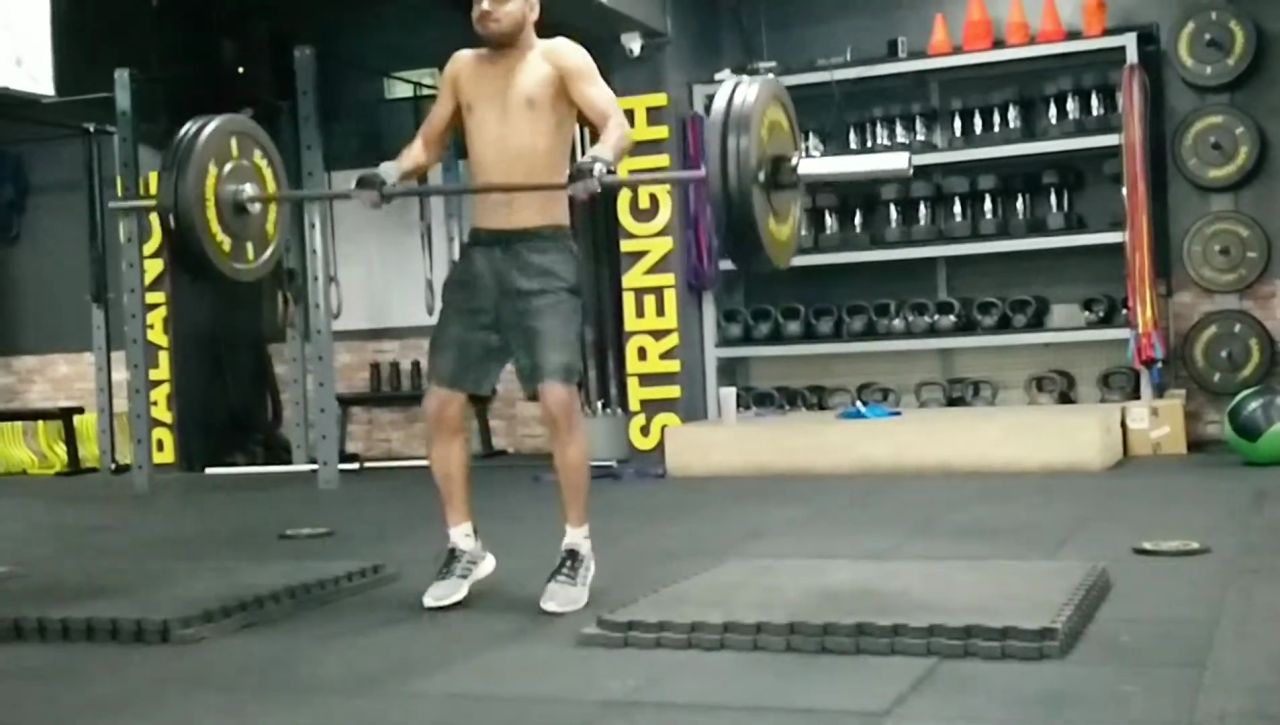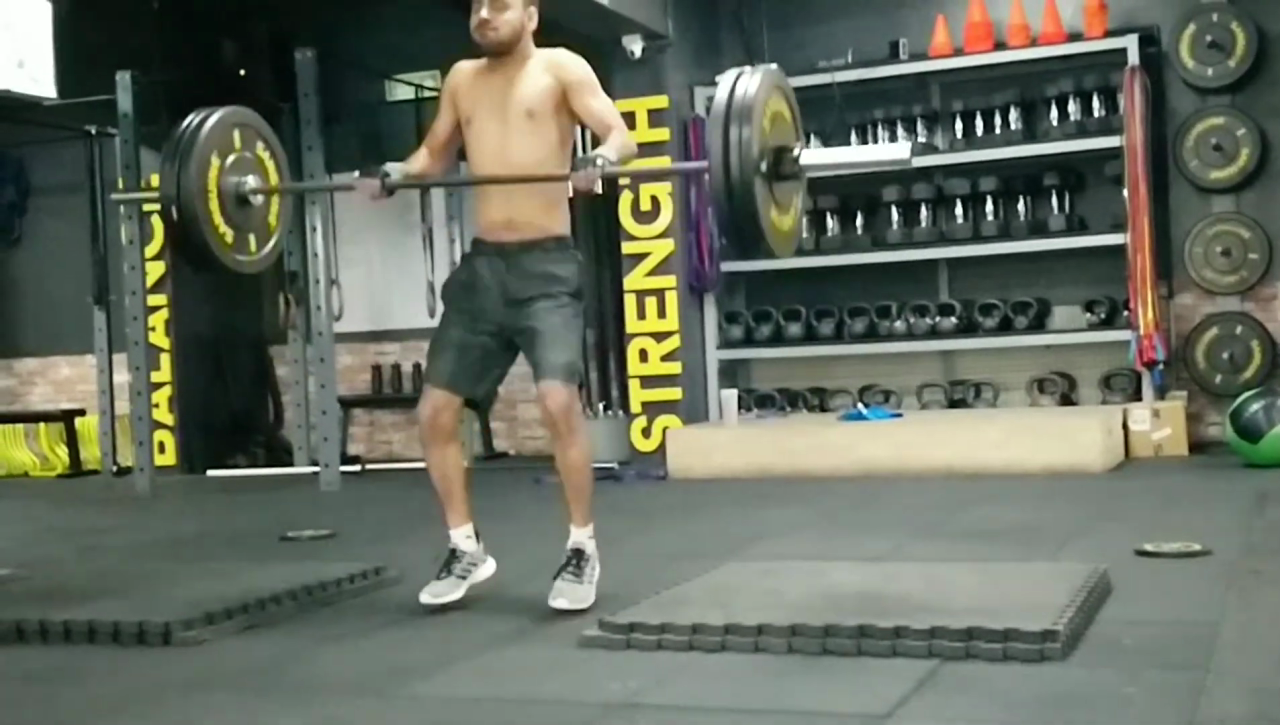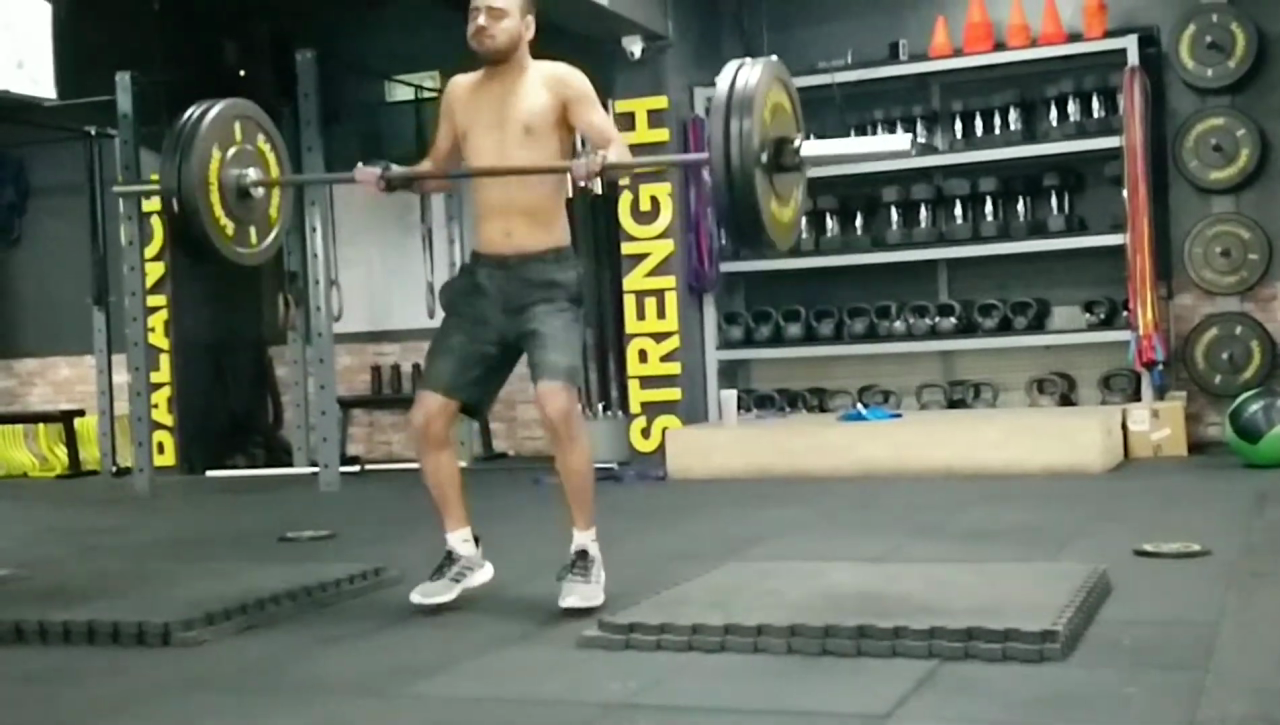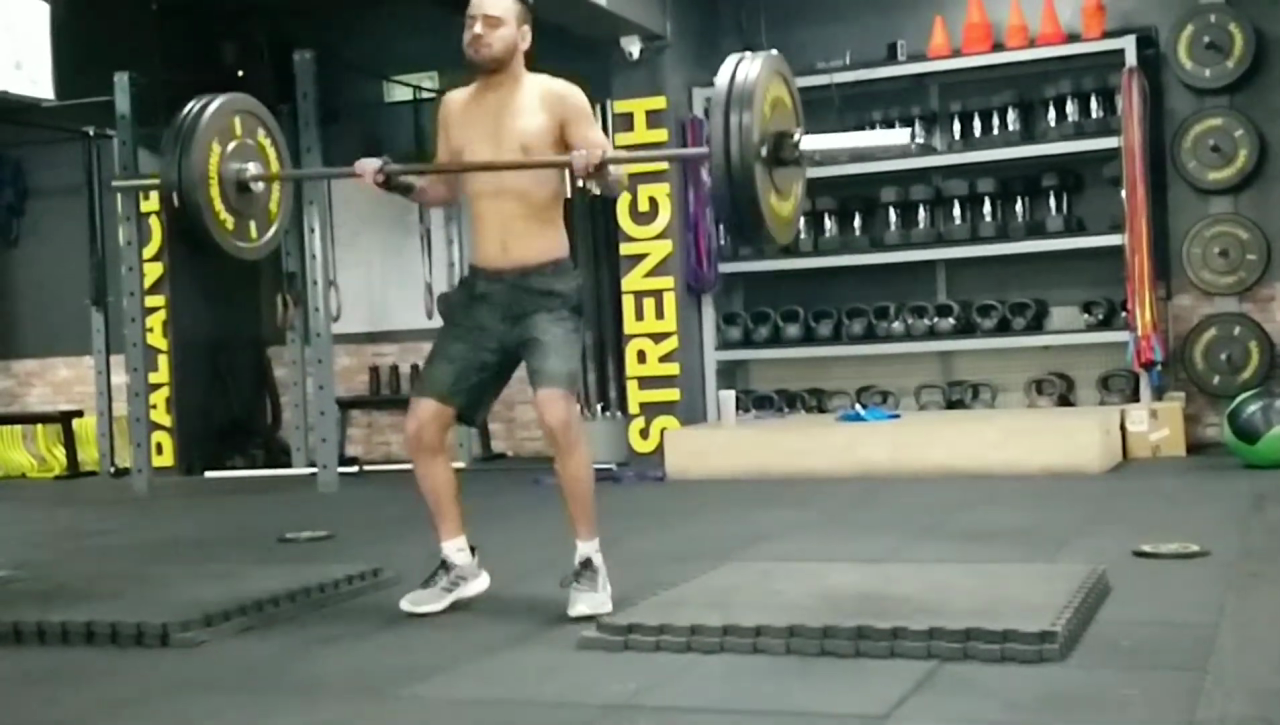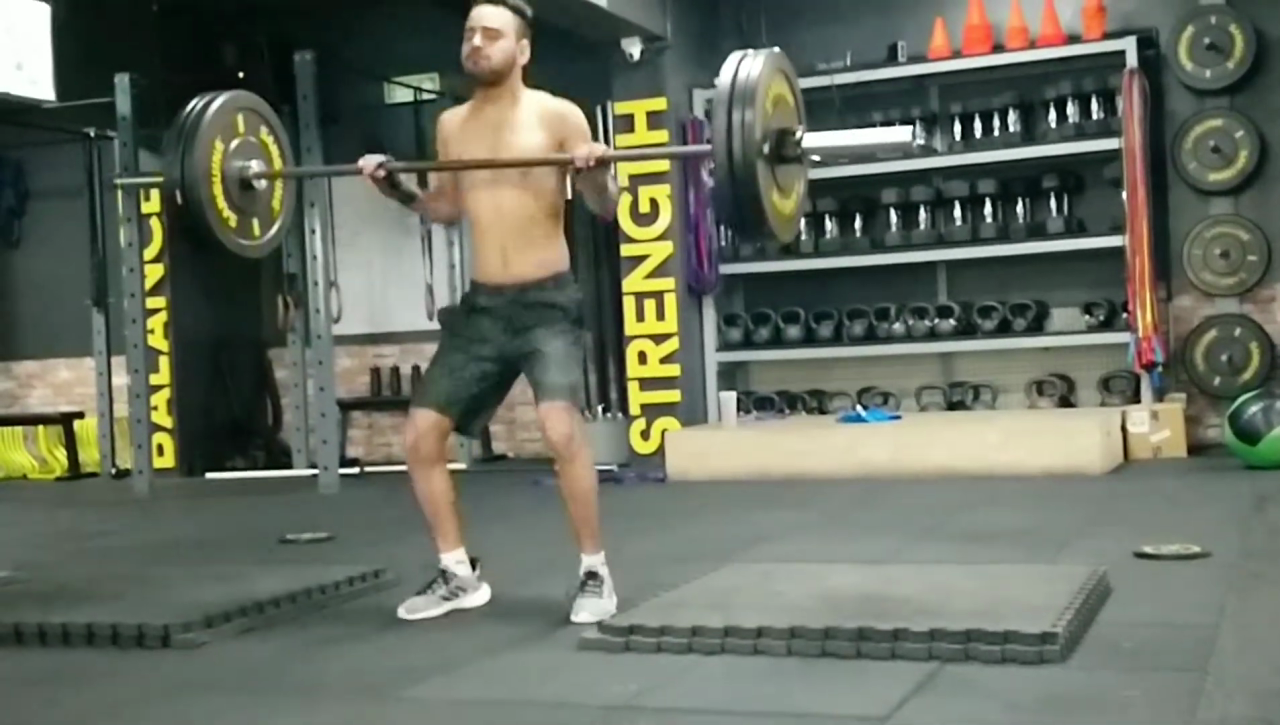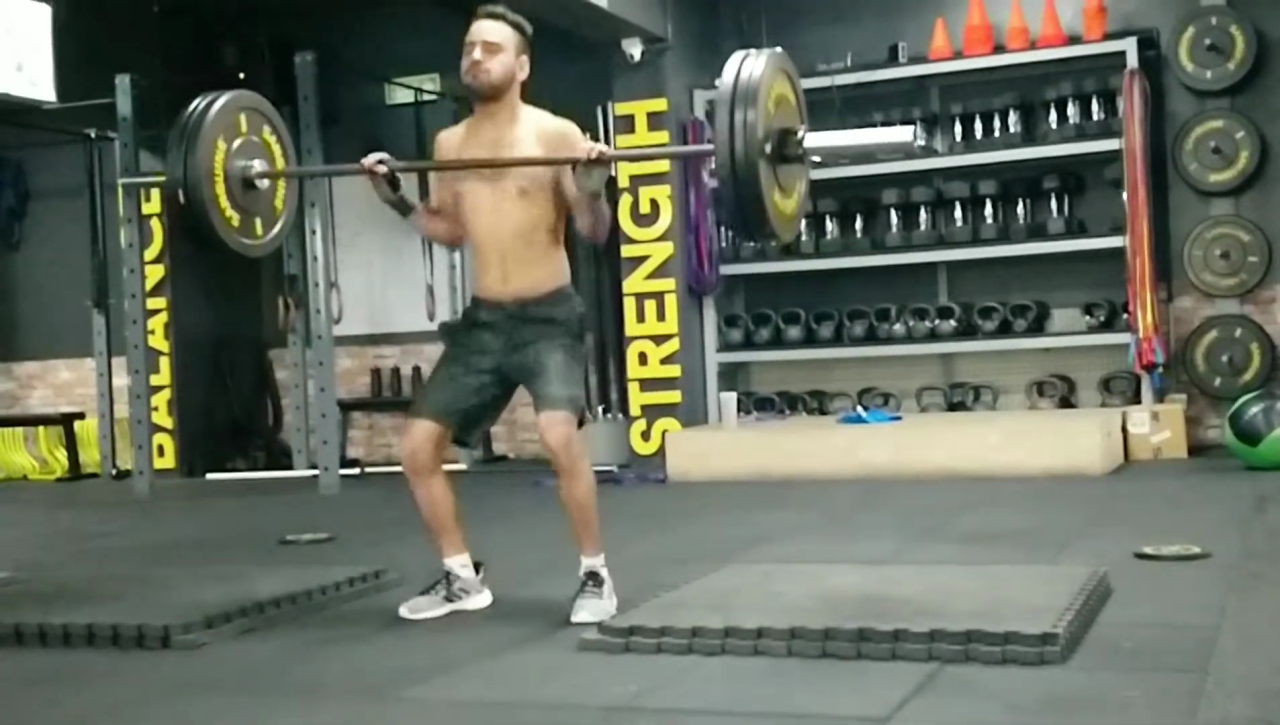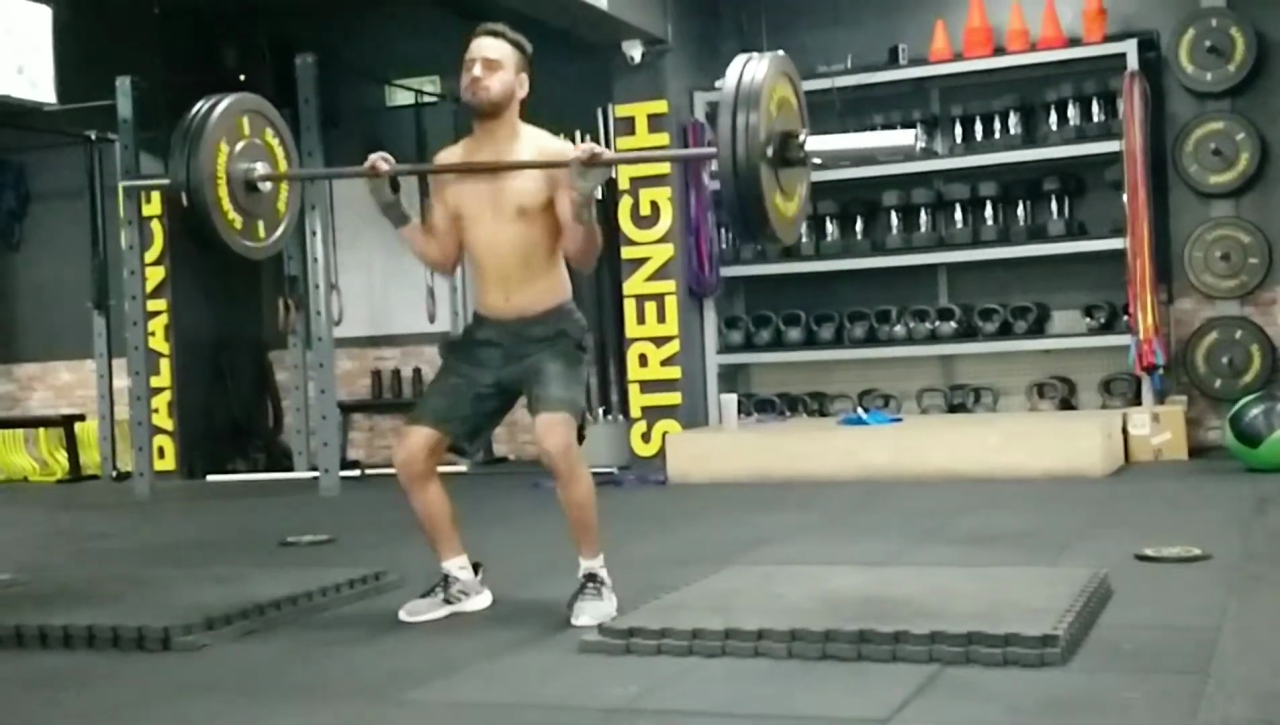
dt=0.1s
person 1, frame 1
left shoulder: (560, 57)
right shoulder: (462, 67)
left elbow: (616, 122)
right elbow: (429, 141)
left wrist: (597, 161)
right wrist: (389, 173)
left hip: (542, 252)
right hip: (478, 253)
left knee: (558, 400)
right knee: (442, 407)
left ankle: (576, 549)
right ankle: (464, 547)
person 1, frame 2
left shoulder: (560, 67)
right shoulder: (462, 78)
left elbow: (618, 134)
right elbow: (434, 153)
left wrist: (600, 160)
right wrist: (395, 175)
left hip: (545, 265)
right hip: (480, 266)
left knee: (558, 403)
right knee: (435, 412)
left ankle: (581, 549)
right ankle: (466, 549)
person 1, frame 3
left shoulder: (558, 81)
right shoulder: (459, 91)
left elbow: (618, 148)
right elbow: (439, 168)
left wrist: (600, 162)
right wrist: (395, 176)
left hip: (545, 276)
right hip: (480, 278)
left knee: (557, 406)
right knee: (428, 417)
left ankle: (585, 551)
right ankle: (463, 552)
person 1, frame 4
left shoulder: (558, 98)
right shoulder: (453, 107)
left elbow: (612, 183)
left wrist: (598, 165)
right wrist: (396, 182)
left hip: (546, 289)
right hip: (480, 292)
left knee: (558, 416)
right knee: (422, 424)
left ankle: (589, 562)
right ankle: (459, 563)
person 1, frame 5
left shoulder: (555, 115)
right shoulder: (451, 124)
left elbow: (607, 206)
left wrist: (594, 174)
right wrist: (397, 189)
left hip: (547, 302)
right hip: (481, 306)
left knee: (560, 427)
right knee: (420, 436)
left ankle: (594, 572)
right ankle: (458, 574)
person 1, frame 6
left shoulder: (555, 135)
right shoulder: (447, 145)
left elbow: (596, 232)
left wrist: (590, 187)
right wrist: (395, 198)
left hip: (549, 318)
right hip: (482, 321)
left knee: (558, 438)
right knee: (417, 447)
left ankle: (594, 574)
right ankle: (462, 576)
person 1, frame 7
left shoulder: (552, 154)
right shoulder: (447, 165)
left elbow: (585, 257)
right elbow: (444, 258)
left wrist: (584, 193)
right wrist: (393, 207)
left hip: (549, 332)
right hip: (484, 336)
left knee: (556, 442)
right knee: (412, 454)
left ankle: (593, 576)
right ankle: (461, 578)
